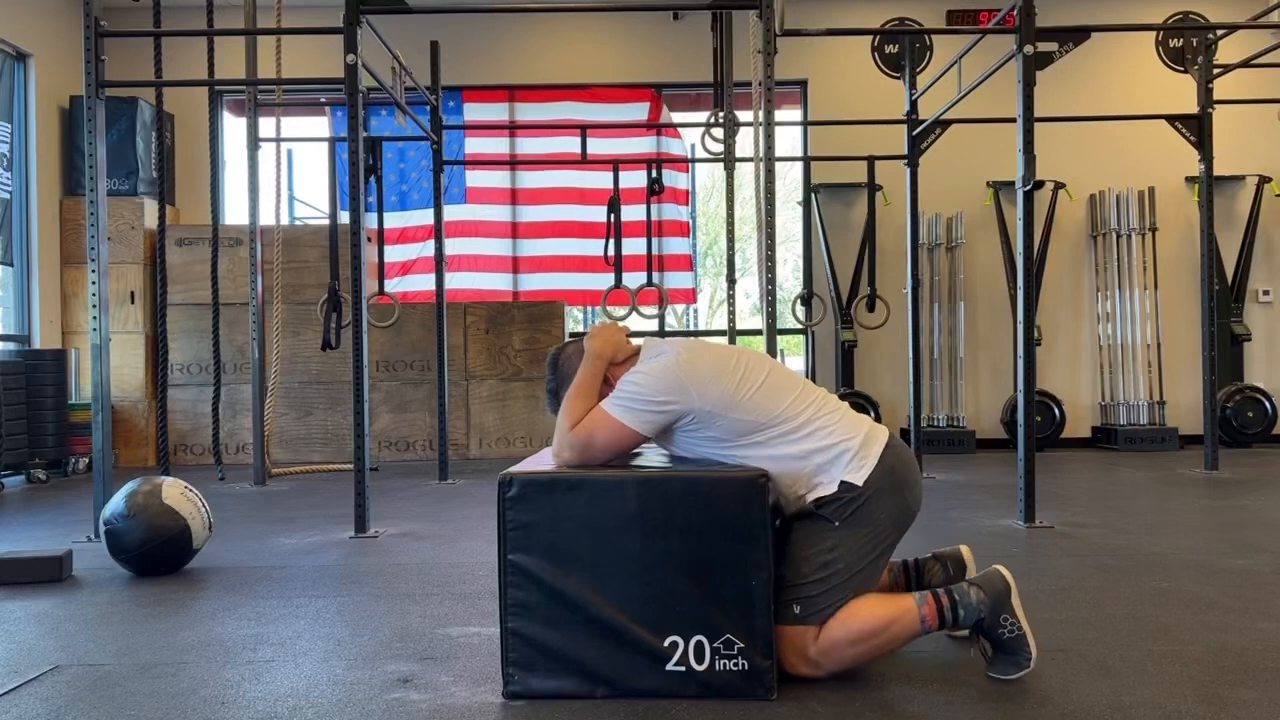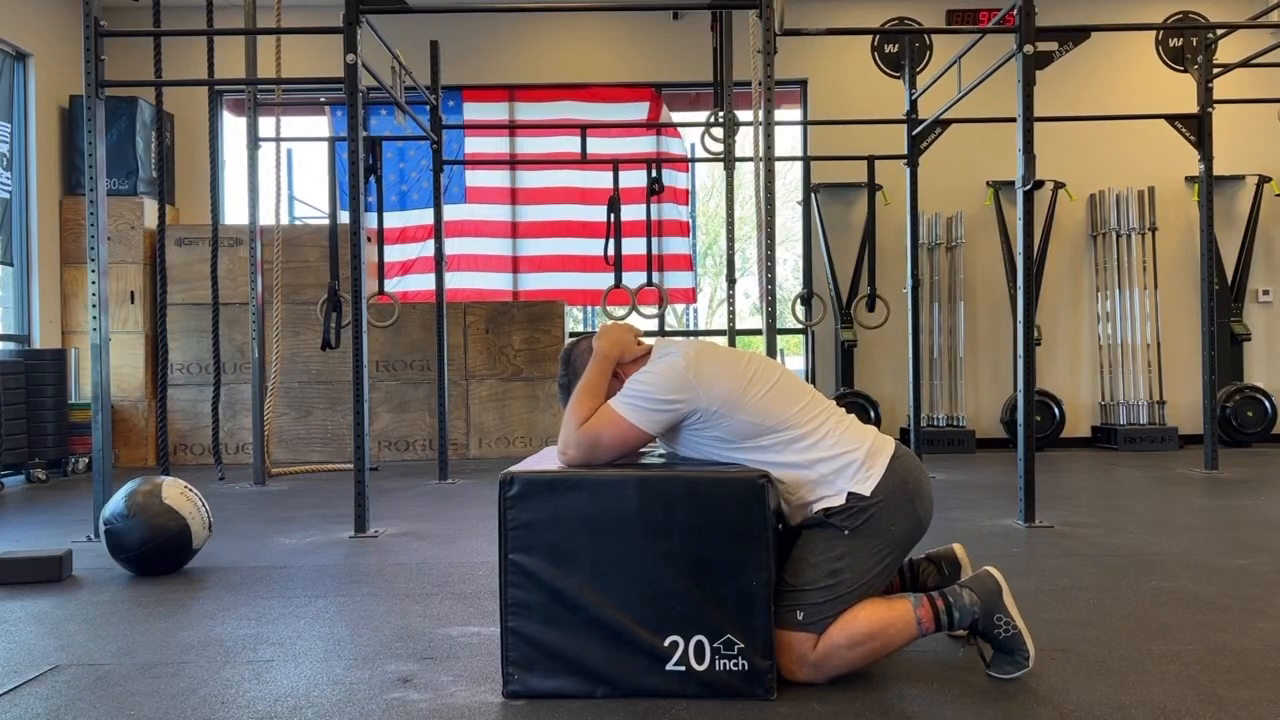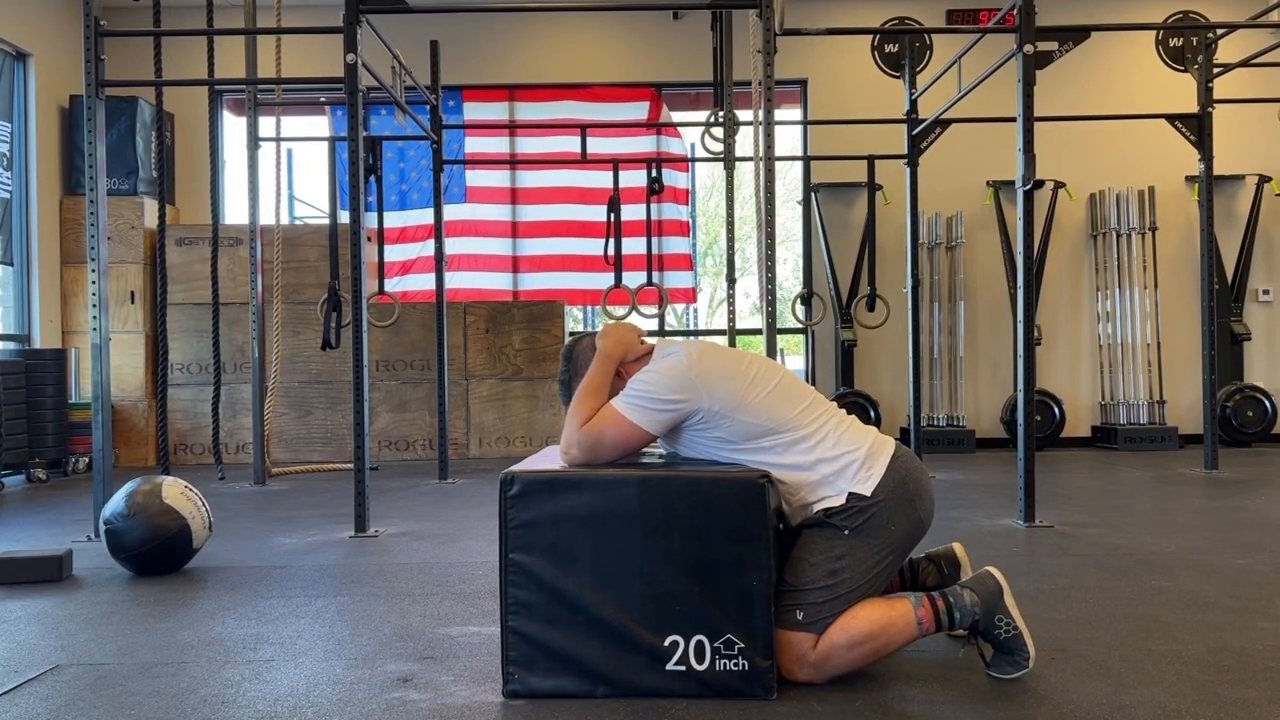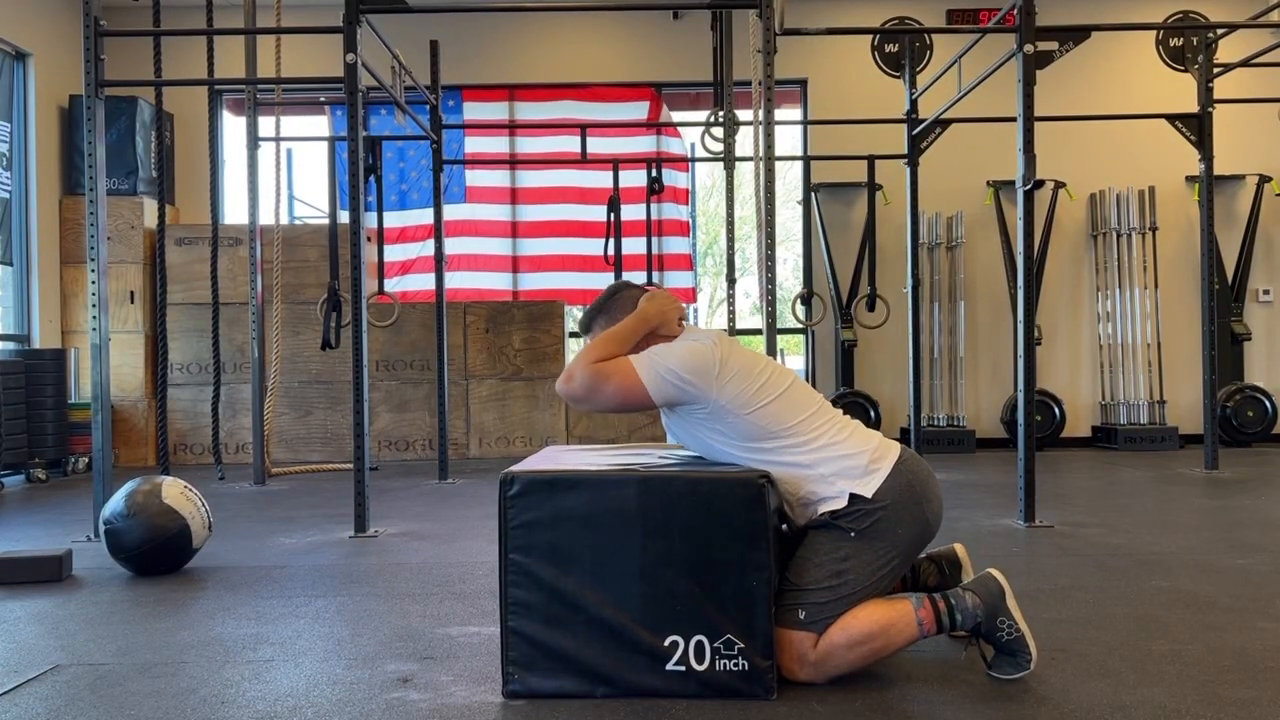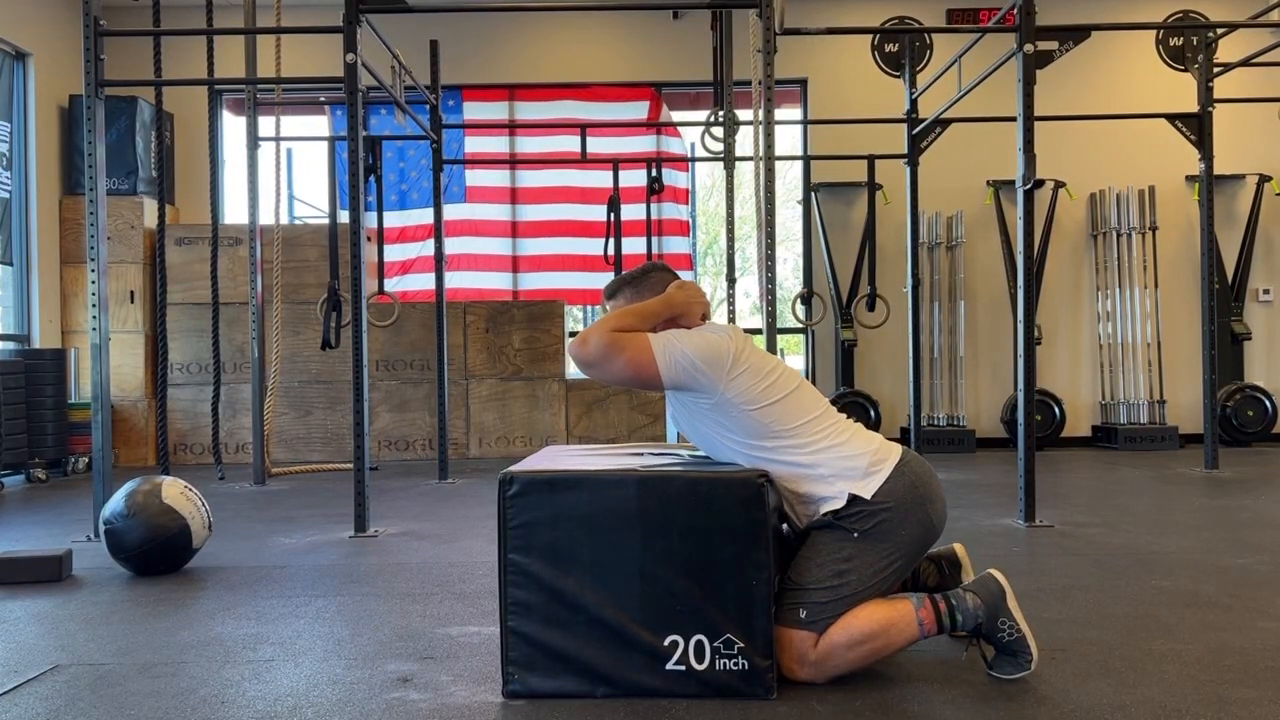
dt=1s
person 1, frame 1
left shoulder: (660, 375)
right shoulder: (667, 359)
left elbow: (570, 452)
right elbow: (605, 439)
left wrist: (594, 354)
right wrist: (598, 359)
left hip: (859, 483)
right hip: (868, 467)
left knee: (804, 652)
right knee: (809, 595)
left ankle: (971, 602)
right ankle: (935, 575)
person 1, frame 2
left shoulder: (667, 375)
right shoulder: (680, 361)
left elbow: (575, 450)
right elbow: (614, 440)
left wrist: (601, 353)
left hip: (868, 496)
right hip: (878, 479)
left knee: (799, 656)
right knee: (789, 604)
left ankle: (965, 604)
right ankle: (931, 574)
person 1, frame 3
left shoulder: (671, 374)
right shoulder: (681, 361)
left elbow: (578, 449)
right elbow: (614, 441)
left wrist: (606, 351)
right wrist: (611, 356)
left hip: (869, 496)
right hip: (876, 480)
left knee: (799, 657)
right knee: (784, 605)
left ankle: (965, 604)
right ankle: (931, 574)
person 1, frame 4
left shoulder: (689, 360)
right shoulder: (699, 352)
left elbow: (577, 385)
left wrist: (645, 317)
left hip: (874, 498)
right hip: (885, 483)
left knee: (800, 656)
right knee: (789, 604)
left ankle: (966, 606)
right ankle: (930, 574)
person 1, frame 5
left shoulder: (701, 351)
right shoulder: (711, 350)
left elbow: (589, 350)
left wrist: (667, 303)
left hip: (876, 500)
right hip: (888, 484)
left knee: (801, 656)
right knee: (797, 610)
left ankle: (967, 606)
right ankle: (932, 573)
